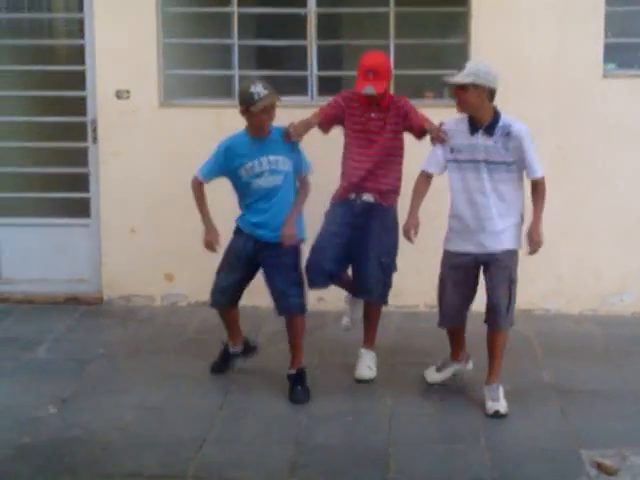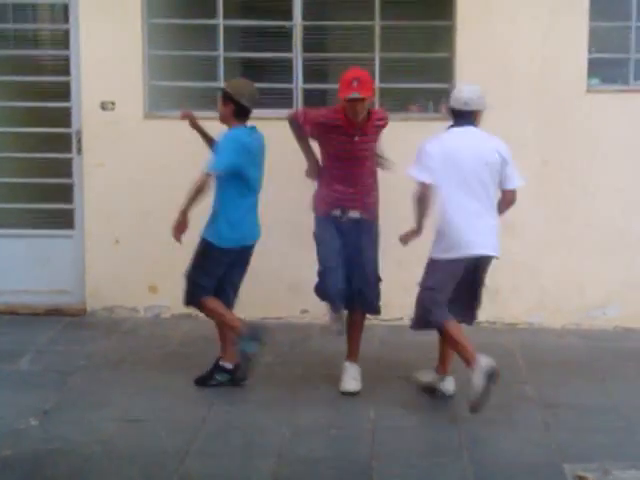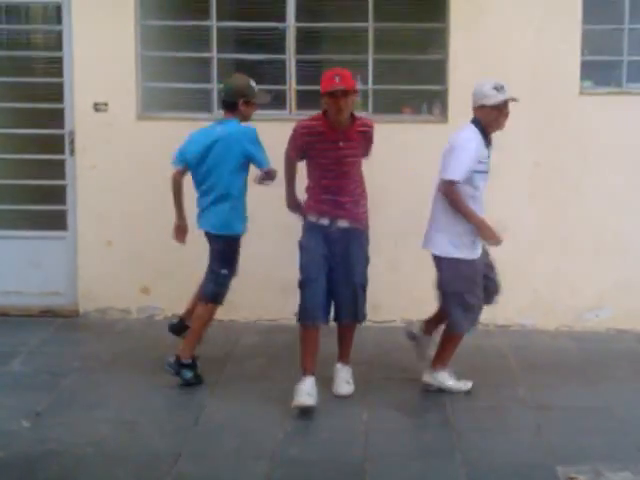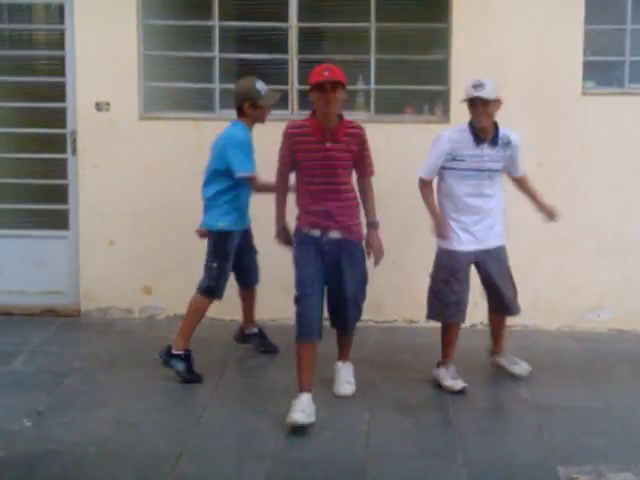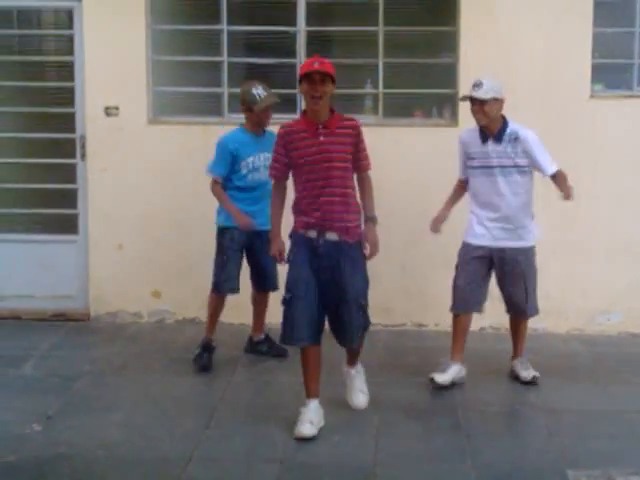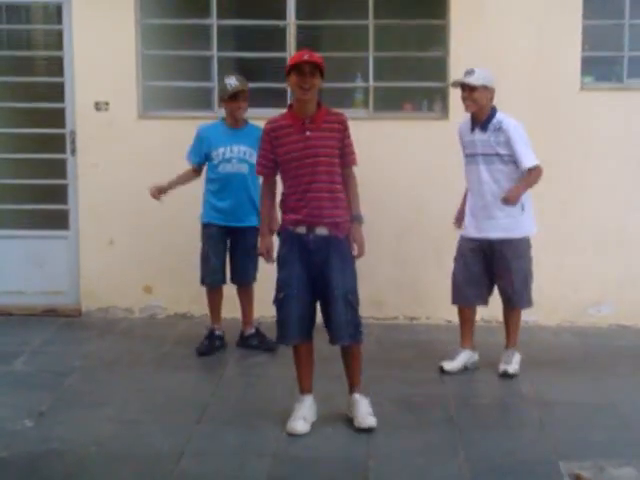
dt=0.2s
person 1, frame 1
left shoulder: (401, 107)
right shoulder: (347, 102)
left elbow: (429, 129)
right elbow: (316, 119)
left wrist: (438, 134)
right wrist: (297, 129)
left hip: (382, 204)
right hip: (346, 199)
left knee: (375, 277)
right knee: (320, 267)
left ankle: (368, 350)
right ankle: (355, 294)
person 1, frame 2
left shoulder: (379, 119)
right shoulder: (322, 119)
right elbow: (295, 118)
right wrist: (312, 160)
left hip: (364, 217)
right hip: (331, 215)
left knee: (362, 288)
right knee: (333, 285)
left ankle: (351, 363)
right ankle: (338, 306)
person 1, frame 3
left shoulder: (365, 128)
right shoulder: (305, 129)
right elbow: (290, 162)
right wrist: (291, 198)
left hip: (353, 226)
right hip: (317, 225)
left knee: (351, 298)
right knee: (312, 299)
left ankle: (343, 365)
right ankle: (307, 380)
person 1, frame 4
left shoulder: (356, 133)
right shoulder: (294, 132)
left elbow: (364, 182)
right elbow: (283, 178)
left wrist: (373, 227)
right wrist: (280, 222)
left hip: (347, 235)
right hip: (309, 237)
left knee: (348, 306)
right knee: (308, 314)
left ankle: (343, 362)
right ankle: (304, 397)
person 1, frame 5
left shoulder: (351, 128)
right shoulder: (288, 133)
left elbow: (363, 177)
right elbow: (279, 186)
left wrist: (371, 223)
right wrist: (275, 234)
left hip: (346, 236)
right hip: (306, 238)
left knee: (353, 315)
right knee: (305, 319)
left ankle: (353, 367)
right ankle: (312, 404)
person 1, frame 6
left shoulder: (338, 123)
right shoulder: (273, 128)
left elbow: (347, 174)
right elbow: (268, 184)
left wrist: (356, 222)
right wrist: (265, 233)
left hip: (334, 232)
right hip: (294, 235)
left knee: (344, 316)
right knee: (295, 317)
left ankle: (357, 396)
right ankle: (306, 400)
person 2, frame 1
left shoulder: (515, 132)
right shoulder: (451, 130)
left elbow: (537, 179)
right elbow: (428, 172)
left wrist: (536, 223)
right wrist: (412, 212)
left hip: (499, 239)
right hip: (461, 238)
left knee: (498, 311)
right knee: (451, 307)
left ankle: (494, 385)
right ankle: (458, 357)
person 2, frame 2
left shoulder: (433, 145)
right shoulder: (495, 145)
left elbow: (424, 192)
right elbow: (510, 196)
left wrist: (417, 227)
left hip: (451, 243)
right hip: (482, 243)
left knee: (436, 313)
right knee: (457, 311)
left ankle: (478, 364)
right ankle: (444, 374)
person 2, frame 3
left shoulder: (483, 141)
right shoulder: (466, 141)
right elbow: (449, 188)
right wrist: (481, 225)
left hip: (469, 239)
right hip: (454, 242)
left knee: (483, 287)
right knee: (464, 307)
left ankle: (425, 330)
right ankle: (437, 370)
person 2, frame 4
left shoulder: (509, 142)
right shoulder: (448, 139)
left elbow: (518, 175)
right elbow: (425, 179)
left wrist: (540, 202)
right wrist: (436, 215)
left hip: (491, 236)
right hip: (455, 238)
left knee: (504, 297)
right knee: (450, 304)
left ankle: (499, 353)
right ankle: (445, 366)
person 2, frame 5
left shoulder: (524, 138)
right shoulder: (466, 139)
left elbow: (554, 172)
left wrist: (565, 186)
right wrist: (445, 210)
left hip: (517, 235)
right hip: (478, 234)
left knee: (521, 300)
right knee: (464, 294)
left ankle: (519, 360)
right ankle: (455, 363)
person 2, frame 6
left shoulder: (510, 127)
right shoulder: (464, 130)
left elbow: (534, 169)
left wrist: (518, 190)
right wrist: (463, 206)
left hip: (510, 227)
right hip: (474, 226)
left knee: (514, 289)
right knee: (465, 287)
left ankle: (511, 351)
right ankle: (467, 350)
person 3, frame 1
left shoulder: (287, 139)
right shoulder: (232, 147)
left elbow: (303, 182)
right elbow: (198, 181)
left wrist: (292, 220)
right wrist: (208, 226)
left hip: (281, 236)
right hip: (247, 232)
left knee: (292, 304)
right knee: (222, 296)
left ankle: (297, 370)
right ankle: (237, 345)
person 3, frame 2
left shoulder: (237, 141)
right shoulder: (250, 138)
left elbow: (208, 178)
left wrist: (182, 215)
right wrist: (196, 125)
left hip: (224, 233)
right hip: (243, 234)
left knee: (199, 293)
right knee: (217, 294)
left ankle: (244, 334)
right ankle: (229, 361)
person 3, frame 3
left shoulder: (198, 135)
right shoulder: (246, 133)
left elbow: (177, 176)
right elbow: (268, 175)
left wrist: (180, 218)
right wrist: (269, 176)
left hip: (211, 219)
right hip: (228, 224)
left knee: (217, 277)
right knee: (213, 291)
left ankle: (188, 320)
right ankle: (183, 359)
person 3, frame 4
left shoulder: (237, 134)
right shoulder: (236, 139)
left elbow: (218, 178)
right elbow: (252, 184)
left wrist: (206, 218)
left hip: (238, 221)
right hip: (225, 223)
left knee: (249, 277)
right knee: (211, 286)
left ankle: (249, 329)
right ankle: (177, 351)
person 3, frame 5
left shoulder: (273, 140)
right shoulder: (229, 142)
right elbow: (217, 185)
right wrist: (236, 213)
left hip: (264, 224)
right hip: (232, 225)
left knee: (265, 283)
right knee: (223, 285)
left ankle: (258, 337)
right ankle: (207, 343)
person 3, frame 6
left shoulder: (259, 134)
right shoulder: (207, 133)
right elbow: (195, 170)
left wrist: (270, 213)
right wrist: (168, 186)
left hip: (248, 219)
right hip: (214, 218)
left knee: (245, 277)
right knee: (213, 278)
left ankle: (249, 331)
right ankle: (215, 331)
